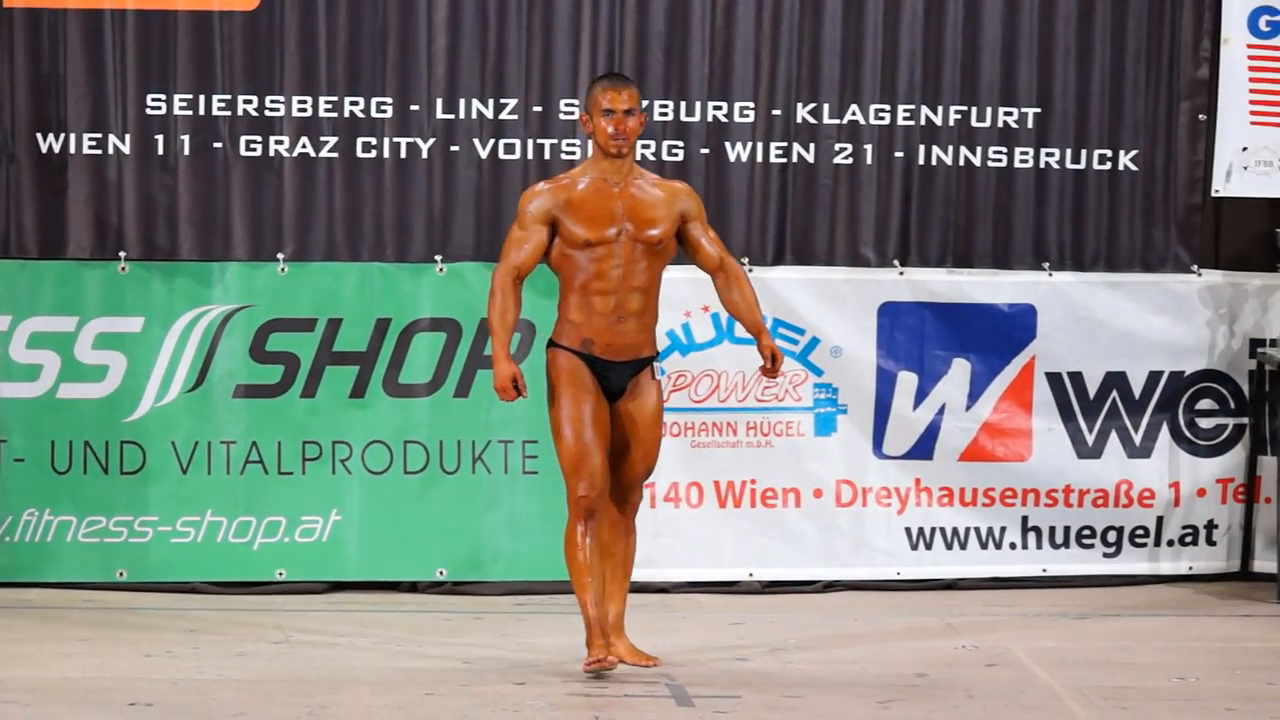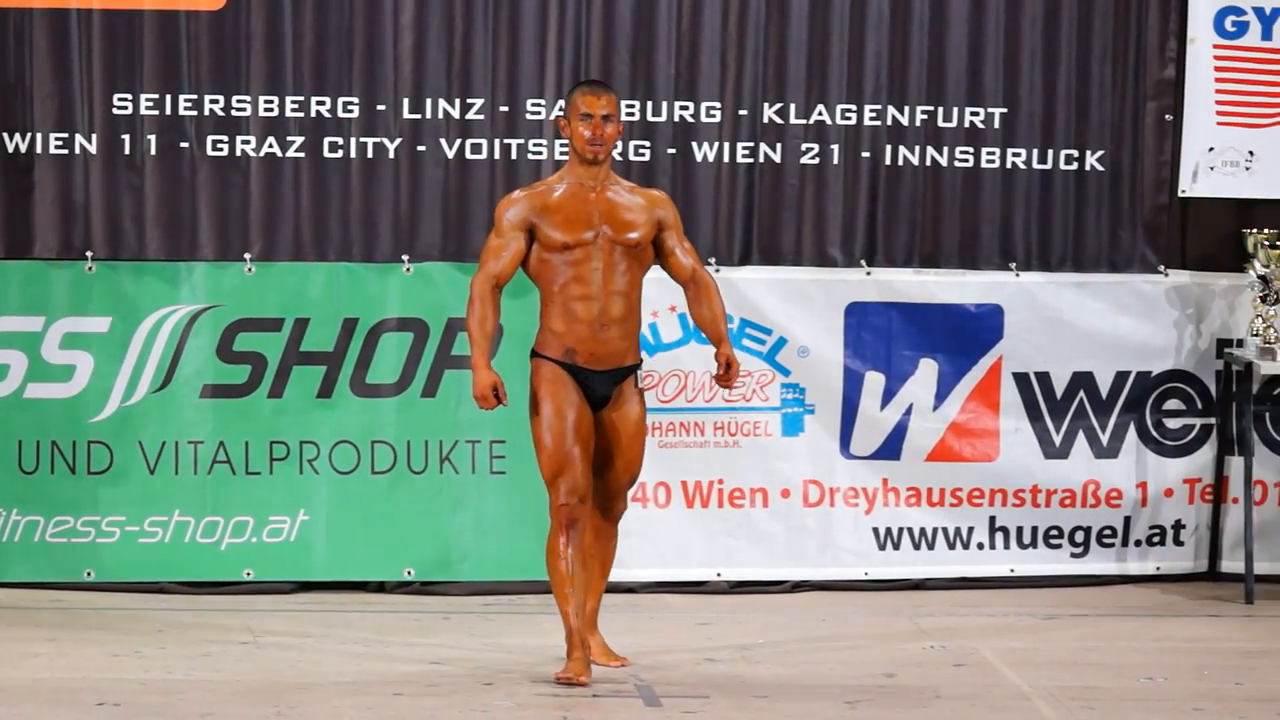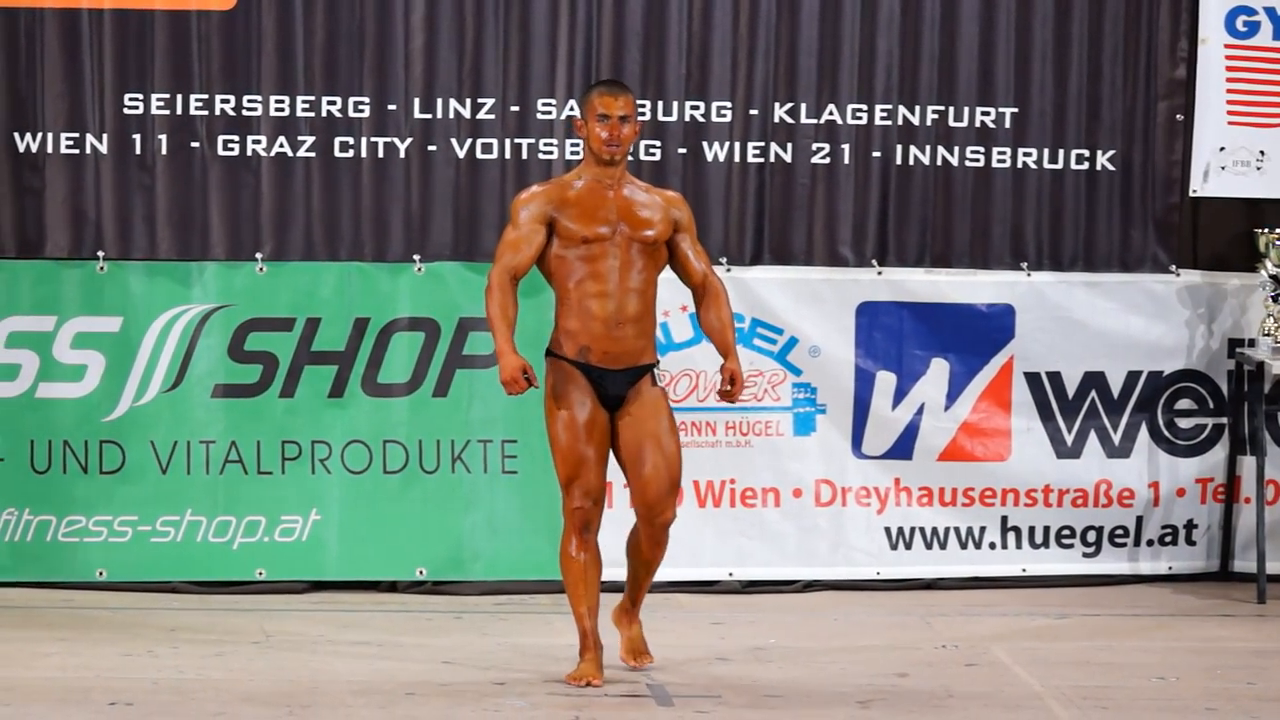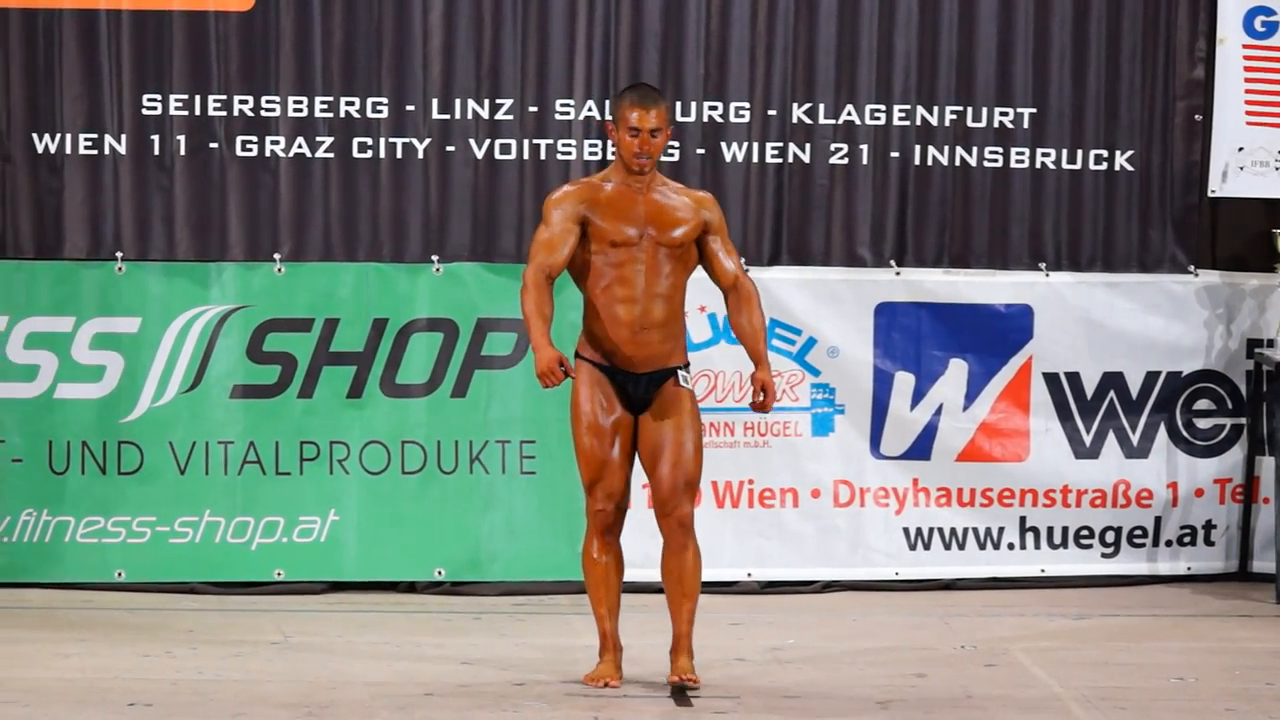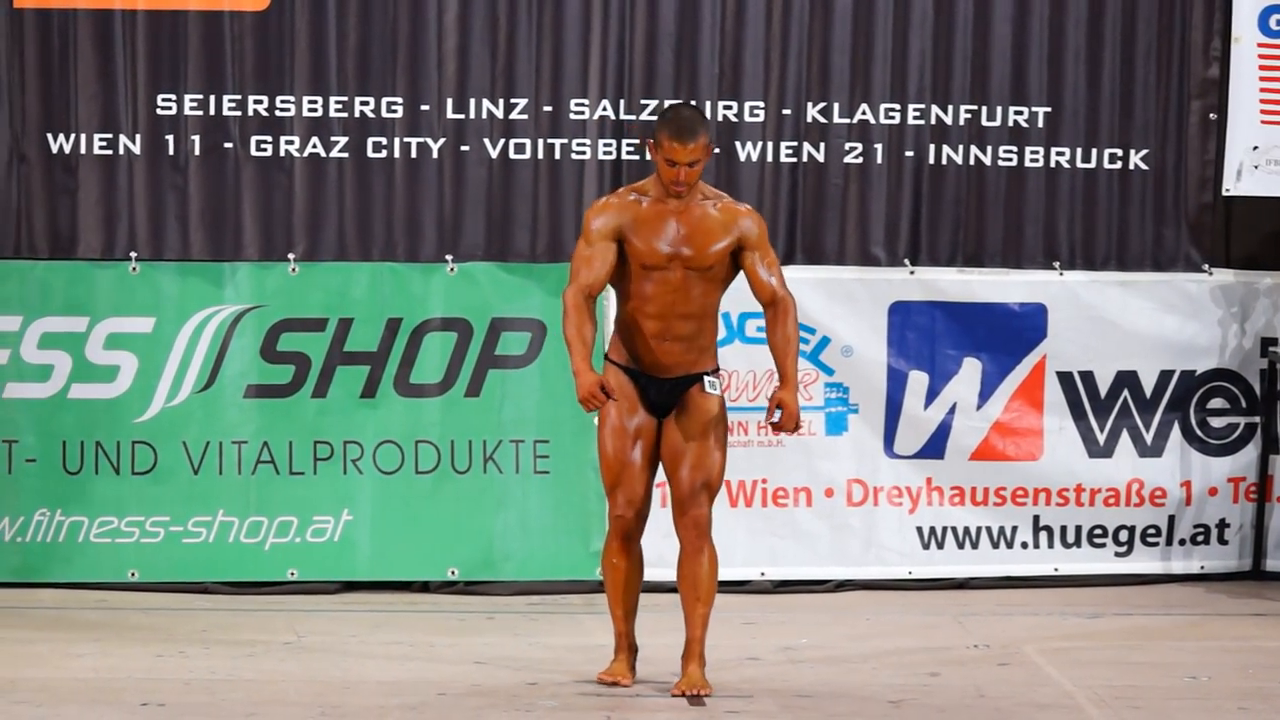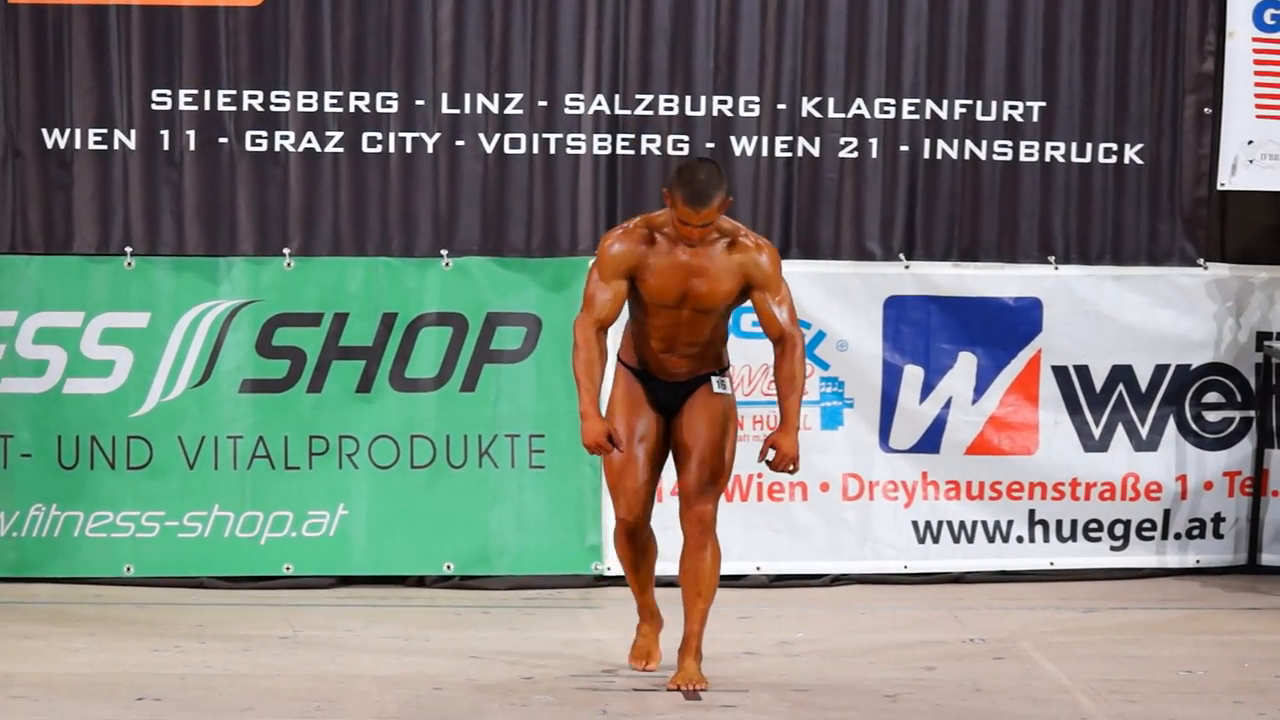
dt=0.2s
person 1, frame 1
left shoulder: (674, 197)
right shoulder: (550, 197)
left elbow: (722, 266)
right elbow: (508, 274)
left wrist: (759, 332)
right wrist: (501, 354)
left hip: (641, 370)
right hip: (575, 363)
left knee: (623, 503)
right knee: (587, 498)
left ankle: (615, 632)
right ankle: (595, 638)
person 1, frame 2
left shoulder: (652, 205)
right shoulder: (527, 205)
left elbow: (695, 278)
right elbow: (487, 283)
left wrist: (721, 342)
right wrist: (481, 362)
left hip: (624, 379)
right hip: (558, 373)
left knee: (608, 509)
right knee: (569, 508)
left ankle: (591, 627)
right ankle: (577, 648)
person 1, frame 3
left shoulder: (667, 205)
right shoulder: (542, 201)
left elbow: (704, 283)
right elbow: (503, 276)
left wrist: (729, 354)
right wrist: (505, 348)
left hip: (640, 379)
right hip: (572, 375)
left knee: (659, 511)
right knee: (581, 514)
left ankle: (631, 609)
right ankle: (589, 650)
person 1, frame 4
left shoulder: (698, 206)
right shoulder: (573, 201)
left elbow: (737, 287)
right elbow: (538, 275)
left wrist: (760, 363)
right wrist: (541, 342)
left hip: (669, 381)
right hip: (598, 378)
left knee: (678, 516)
right knee: (604, 518)
left ankle: (683, 651)
right ankle: (609, 652)
person 1, frame 5
left shoulder: (738, 220)
right shoulder: (612, 214)
left elbow: (777, 301)
right elbow: (579, 293)
left wrist: (788, 383)
right wrist: (582, 370)
left hip: (698, 386)
right hip: (627, 382)
left knee: (694, 522)
right knee: (625, 519)
left ankle: (694, 660)
right ankle: (624, 650)
person 1, frame 6
left shoulder: (753, 254)
right shoulder: (626, 244)
left elbow: (789, 339)
right elbow: (590, 326)
left wrist: (789, 426)
right wrist: (589, 412)
left hip: (705, 386)
right hip: (638, 382)
left knee: (699, 518)
right knee: (631, 517)
left ankle: (690, 656)
right ankle: (648, 619)
